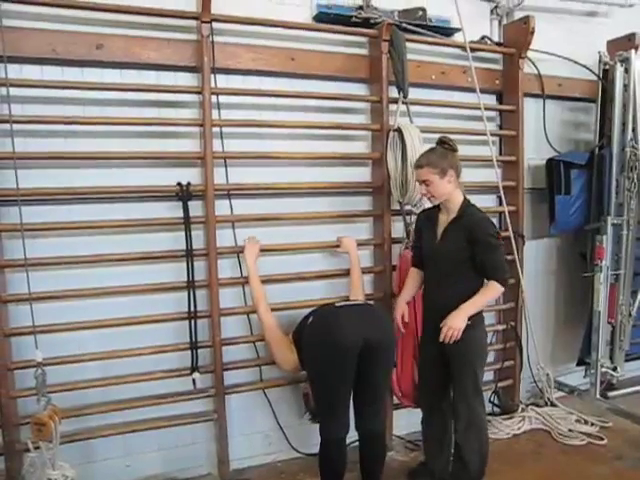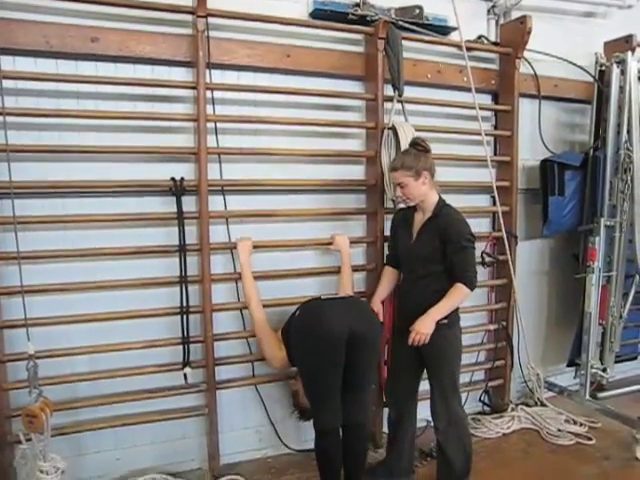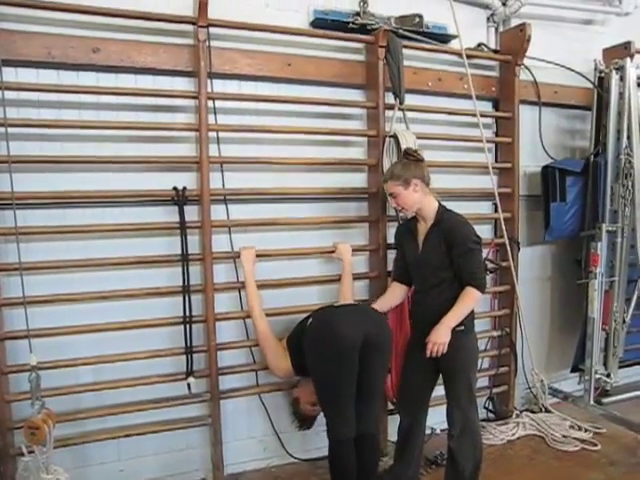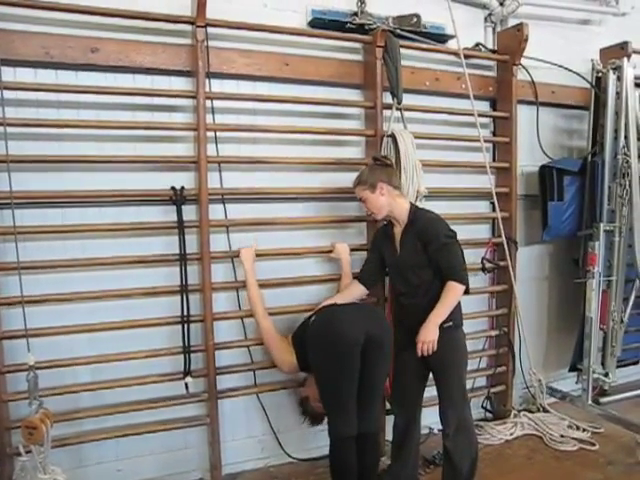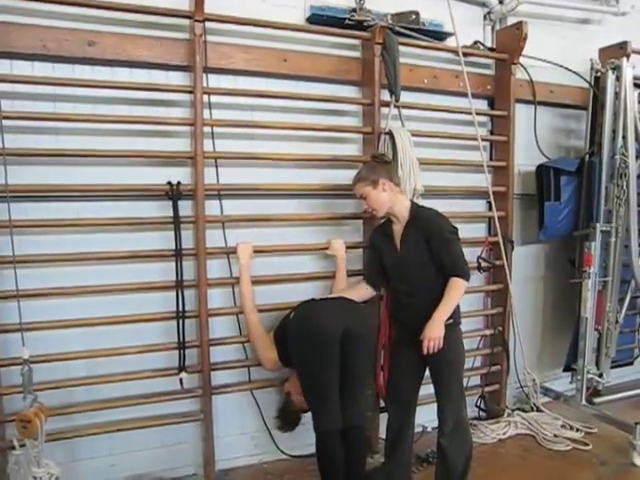
dt=1s
person 1, frame 1
left shoulder: (477, 223)
right shoulder: (425, 220)
left elbow: (498, 280)
left wrist: (463, 312)
right wrist: (403, 299)
left hip: (465, 328)
right hip: (433, 324)
left knee: (466, 403)
right knee: (431, 399)
person 1, frame 2
left shoulder: (452, 223)
right shoulder: (401, 219)
left elbow: (466, 282)
left wrist: (431, 318)
right wrist: (378, 299)
left hip: (440, 327)
right hip: (404, 322)
left knee: (445, 404)
right knee: (398, 395)
person 1, frame 3
left shoulder: (455, 227)
right shoulder: (404, 232)
left elbow: (475, 286)
left wrist: (445, 327)
right wrist: (376, 308)
left hip: (455, 334)
right hip: (420, 332)
left knee: (460, 412)
right knee: (409, 404)
person 1, frame 4
left shoulder: (430, 225)
right shoulder: (383, 237)
left elbow: (457, 279)
right elbow: (365, 281)
left wrist: (432, 324)
right wrist: (329, 304)
left hip: (443, 331)
right hip: (406, 332)
left knee: (454, 411)
right knee: (404, 406)
person 1, frame 5
left shoulder: (431, 222)
right shoulder: (379, 236)
left elbow: (460, 275)
right elbow: (374, 285)
left wrist: (437, 321)
right wrist: (335, 300)
left hip: (442, 328)
right hip: (404, 331)
left knee: (450, 409)
right knee: (398, 404)
person 2, frame 1
left shoulder: (291, 357)
left elbow: (262, 309)
right elbow: (358, 297)
left wrist: (251, 262)
right wrist: (353, 253)
left hip: (330, 333)
right hip: (377, 322)
left knee: (333, 431)
right knee: (373, 426)
person 2, frame 2
left shoulder: (280, 356)
left elbow: (255, 306)
right elbow: (346, 295)
left wrist: (244, 260)
left hip: (318, 326)
right hip: (363, 316)
left knee: (327, 424)
right knee: (356, 419)
person 2, frame 3
left shoulder: (284, 365)
left elbow: (258, 316)
right elbow: (346, 302)
left wrist: (248, 268)
right wrist: (347, 260)
left hip: (332, 334)
right hip: (375, 322)
left knee: (341, 432)
right knee: (367, 428)
person 2, frame 4
left shoulder: (289, 360)
left elbow: (261, 315)
left wrist: (249, 267)
right wrist: (345, 260)
left hip: (334, 332)
right hip: (376, 321)
left knee: (343, 431)
right knee: (369, 426)
person 2, frame 5
left shoulder: (273, 358)
left elbow: (251, 312)
right elbow: (339, 295)
left wrist: (244, 264)
right wrist: (340, 257)
left hip: (313, 325)
right hip: (355, 315)
left knee: (328, 426)
right knee: (354, 421)
